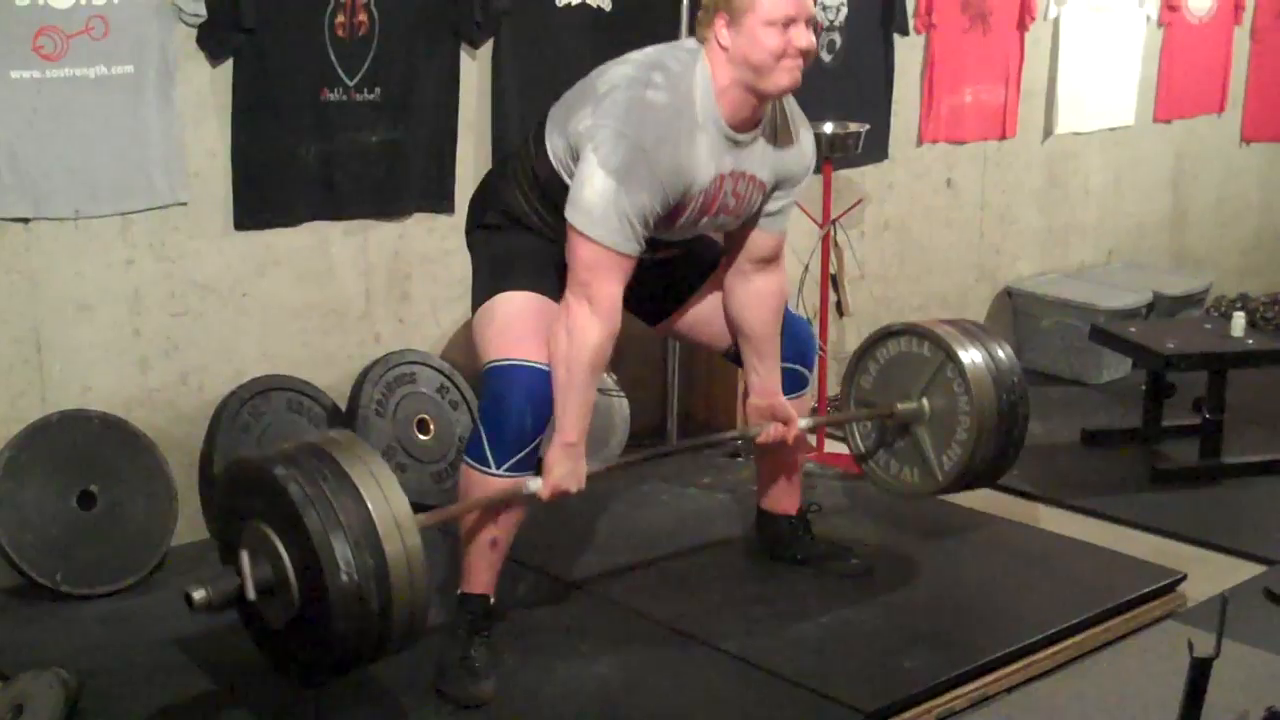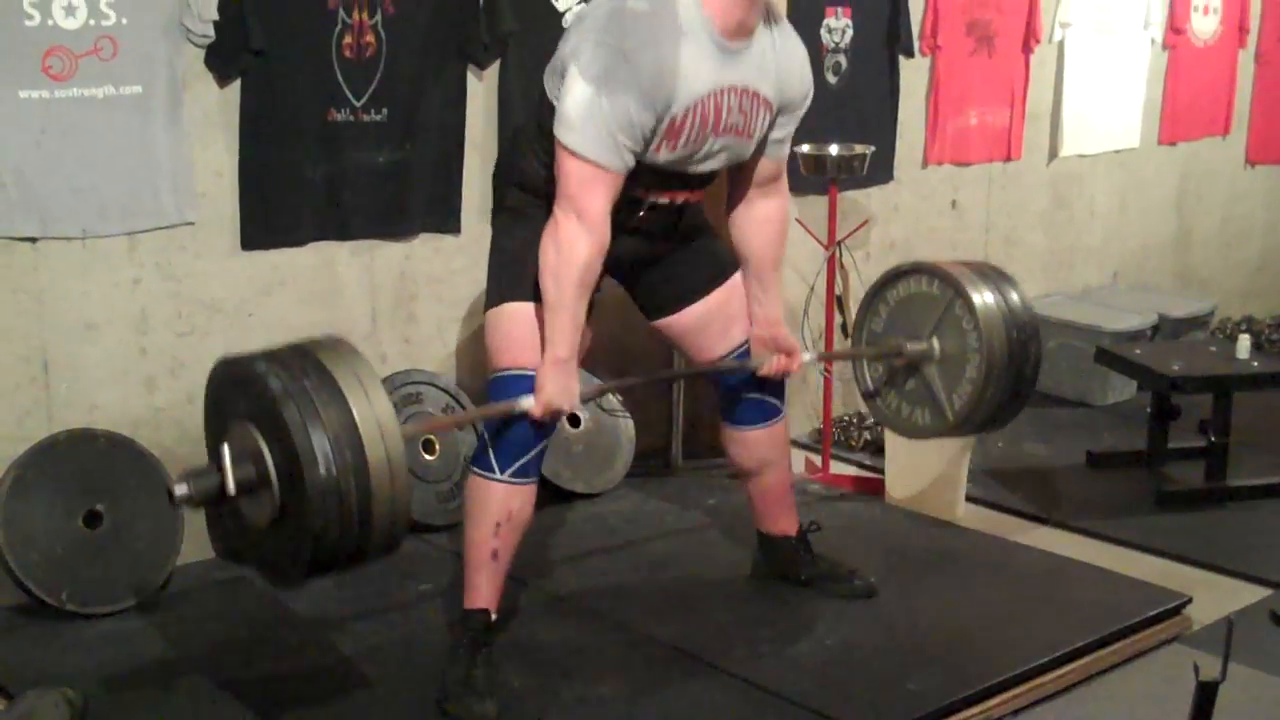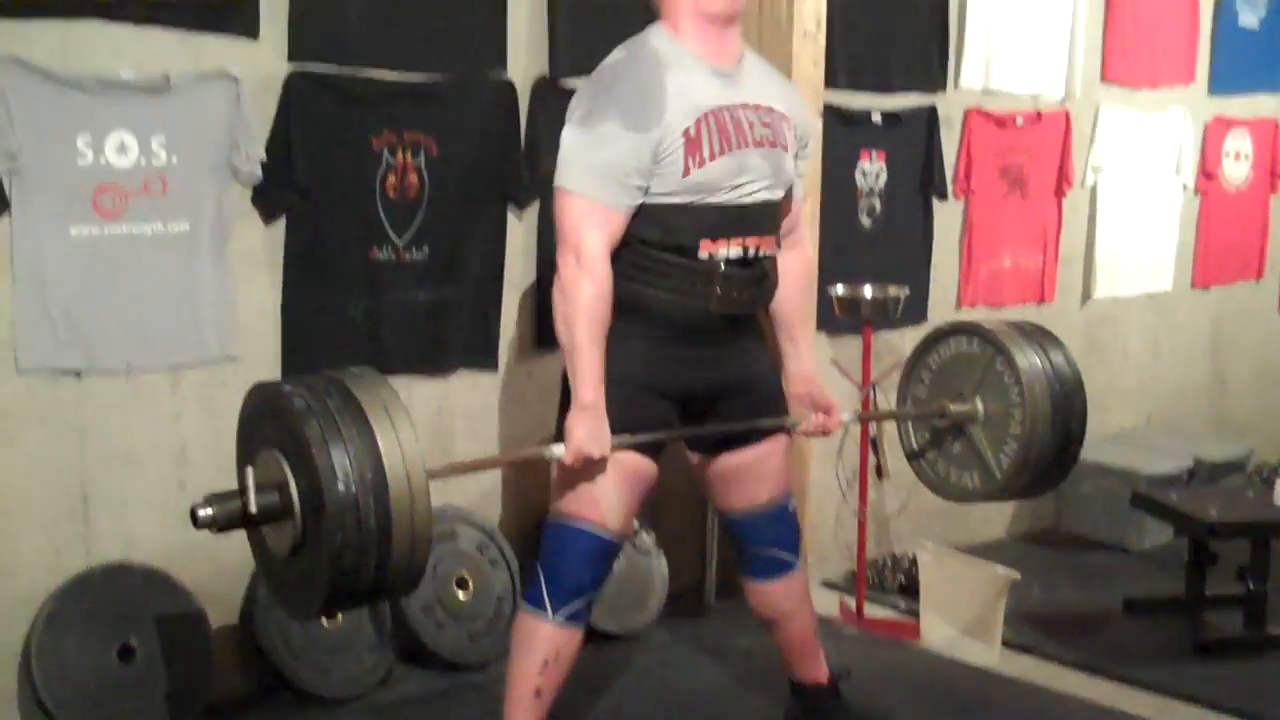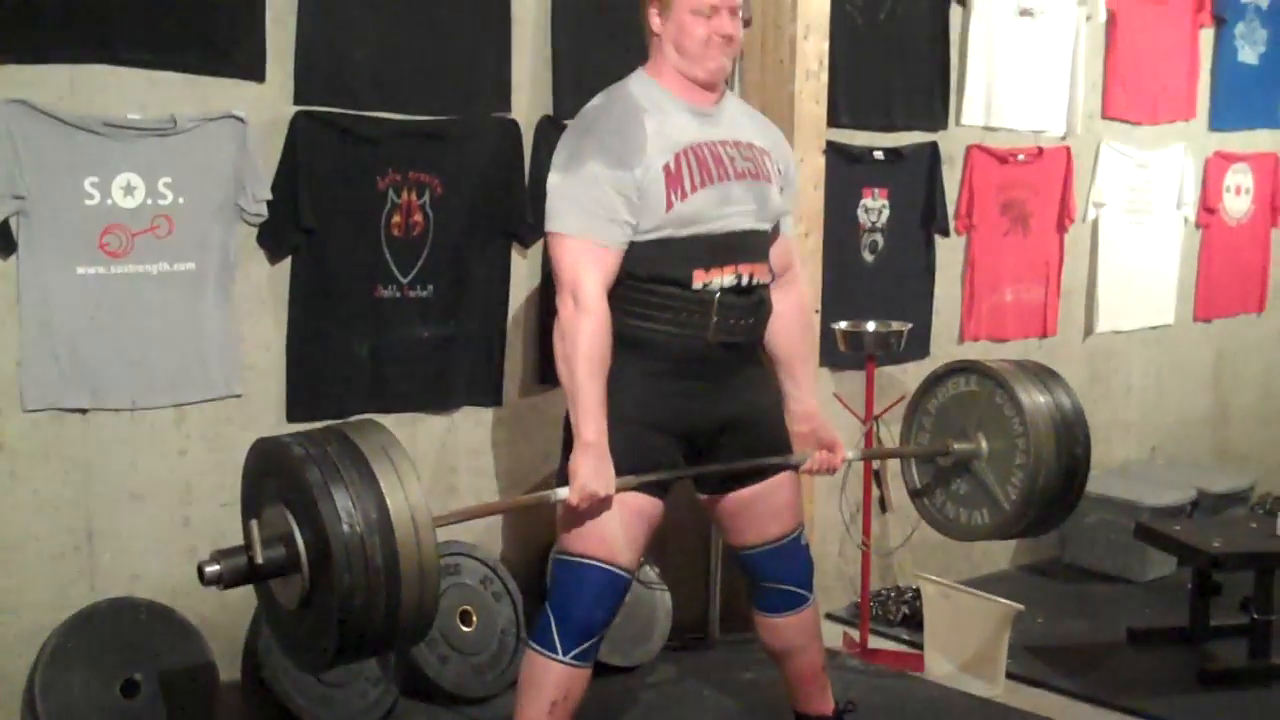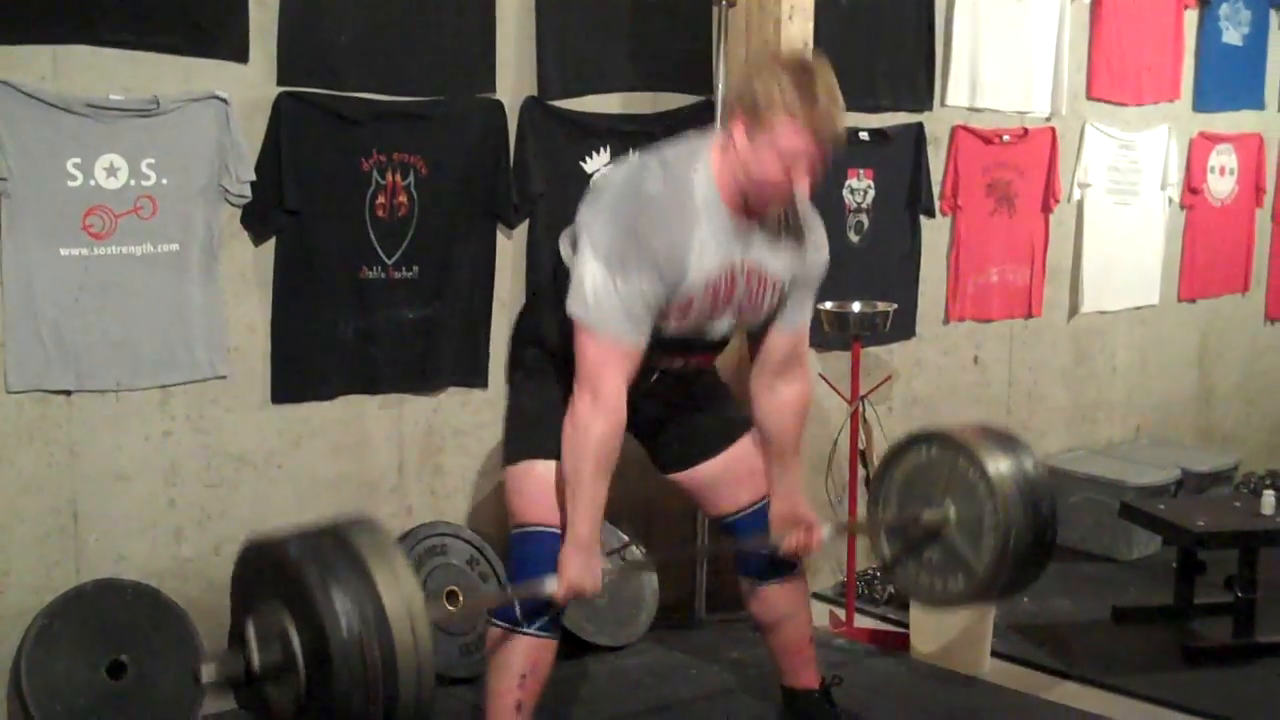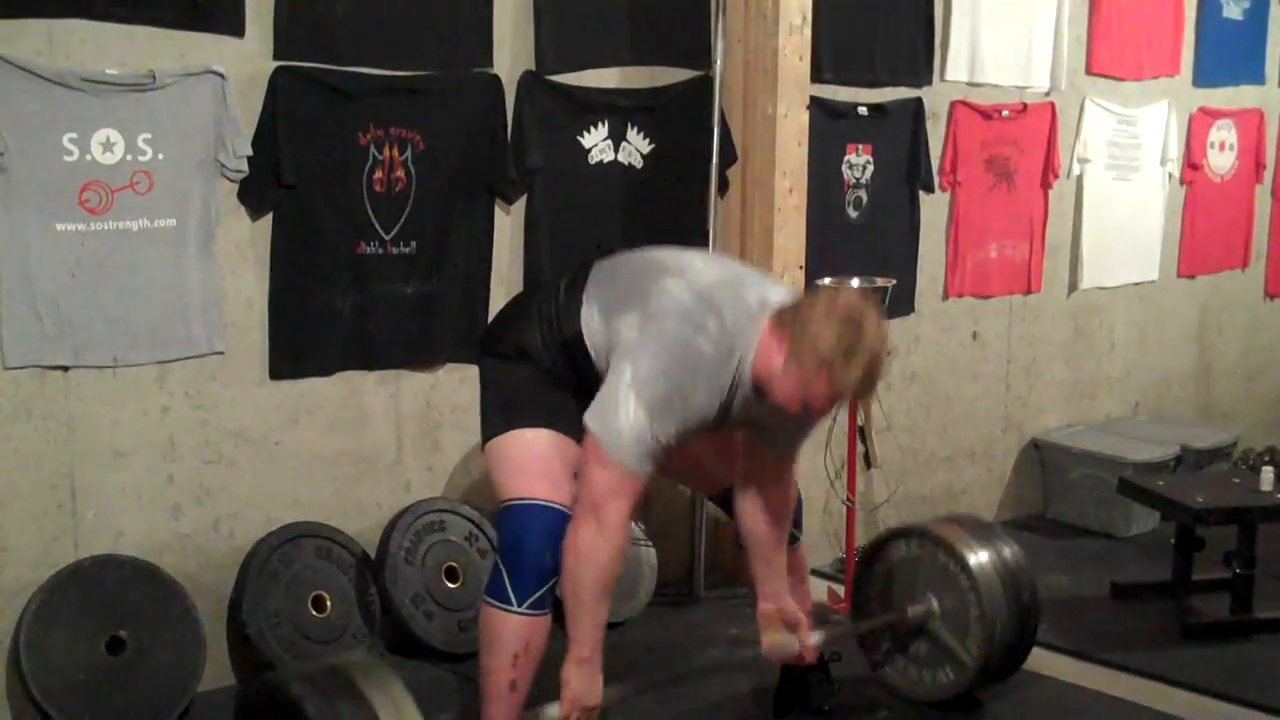
dt=0.4s
person 1, frame 1
left shoulder: (789, 138)
right shoulder: (644, 121)
left elbow: (756, 267)
right elbow: (594, 304)
left wrist: (764, 389)
right wrist: (570, 443)
left hip: (659, 240)
right hip: (529, 228)
left knee: (787, 345)
right knee: (519, 397)
left ankle: (783, 526)
right ankle: (472, 617)
person 1, frame 2
left shoulder: (785, 58)
left elbow: (762, 193)
right elbow: (582, 219)
left wrist: (768, 317)
right wrist: (559, 362)
left hip: (665, 216)
right hip: (550, 209)
left knee: (761, 369)
right knee: (525, 406)
left ankle: (785, 549)
right ankle: (474, 635)
person 1, frame 3
left shoulder: (781, 100)
right shoulder: (625, 92)
left elbow: (792, 241)
right elbow: (583, 258)
left wrist: (799, 371)
right wrist: (587, 407)
left hip: (734, 343)
right hip: (635, 345)
left knee: (770, 535)
right knee: (579, 552)
person 1, frame 4
left shoulder: (762, 137)
right shoulder: (611, 129)
left elbow: (784, 282)
right elbow: (581, 299)
left wrist: (804, 408)
right wrist: (589, 442)
left hip: (739, 382)
right hip: (637, 385)
left knee: (784, 570)
right knee: (589, 592)
person 1, frame 5
left shoulder: (802, 235)
right shoulder: (646, 209)
left elbow: (783, 371)
right elbow: (601, 391)
left wrist: (788, 494)
right wrist: (582, 544)
left hip: (680, 376)
right hip: (565, 370)
left knee: (771, 535)
right knee: (545, 573)
person 1, frame 6
left shoulder: (810, 362)
right shoulder: (681, 355)
left elbow: (765, 484)
right elbow: (601, 515)
left wrist: (773, 597)
right wrist: (583, 660)
left hip: (628, 347)
right hip: (540, 360)
left knee: (780, 506)
right knee: (537, 537)
